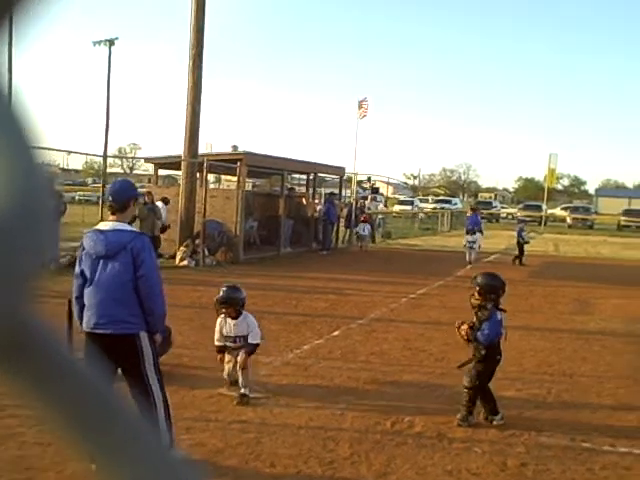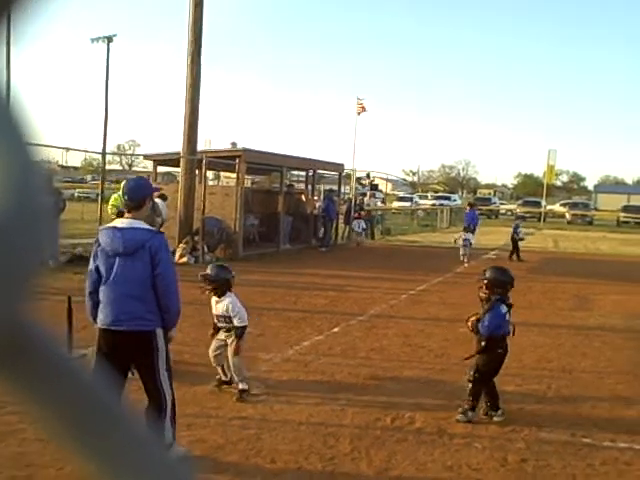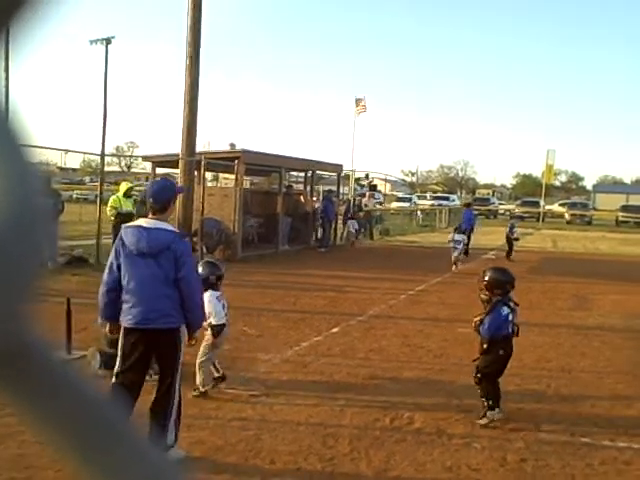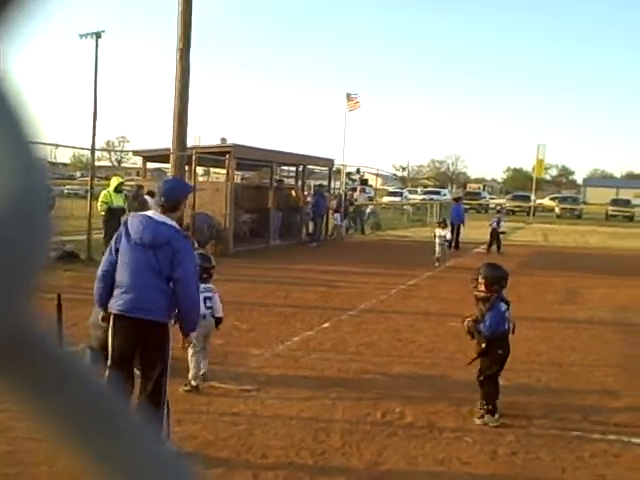
dt=0.3s
person 1, frame 1
left shoulder: (88, 241)
right shoulder: (137, 241)
left elbow: (78, 288)
right elbow: (151, 289)
left wrist: (85, 321)
right wrist: (157, 327)
left hip: (95, 329)
right hip: (131, 330)
right knee: (150, 390)
person 1, frame 2
left shoulder: (103, 237)
right shoulder: (154, 240)
left elbow: (92, 284)
right elbow: (167, 286)
left wrist: (98, 317)
right wrist: (170, 323)
left hip: (110, 325)
right hip: (147, 326)
right knee: (159, 388)
right ankle: (163, 445)
person 1, frame 3
left shoulder: (125, 236)
right shoulder: (176, 242)
left elbow: (110, 283)
right elbow: (190, 288)
left wrist: (110, 317)
right wrist: (194, 324)
left hip: (132, 324)
right hip: (168, 325)
left knee: (123, 384)
right knee: (168, 388)
right ankle: (161, 447)
person 1, frame 4
left shoulder: (129, 225)
right shoulder: (179, 241)
left elbow: (106, 268)
right elbow: (186, 288)
left wrist: (104, 303)
right wrist: (188, 326)
left hip: (121, 312)
right hip: (155, 317)
left knee: (118, 373)
right knee: (154, 381)
person 2, frame 1
left shoulder: (491, 314)
right shoulder: (483, 309)
left elbow: (486, 337)
left wrist: (469, 334)
right wrist: (467, 328)
left hip: (488, 355)
right hip: (484, 354)
left knee: (471, 382)
right knee: (480, 384)
left ankle: (466, 415)
right ankle: (493, 414)
person 2, frame 2
left shoulder: (495, 307)
right shoulder: (500, 302)
left elbow: (486, 329)
left wrist: (474, 325)
right wrist: (477, 320)
left hip: (492, 348)
right hip: (497, 347)
left knee: (476, 376)
right knee: (486, 378)
left ankle: (470, 410)
right ankle: (494, 409)
person 2, frame 3
left shoulder: (497, 308)
right shoulder: (505, 302)
left elbow: (487, 332)
left wrist: (477, 326)
right wrist: (483, 321)
left hip: (496, 349)
right hip: (504, 346)
left knee: (481, 376)
right knee: (491, 378)
left ankle: (491, 410)
right ankle: (494, 408)
person 2, frame 4
left shoulder: (494, 306)
right shoulder: (491, 301)
left elbow: (487, 329)
left wrist: (471, 326)
right wrist: (475, 321)
left hip: (494, 347)
right hip: (496, 345)
left knee: (485, 378)
right knee: (490, 377)
left ankle: (491, 414)
right ankle: (488, 405)
person 3, frame 1
left shoulder: (248, 319)
right shoulder: (221, 320)
left elbow: (254, 340)
right elbow: (219, 339)
left wrist: (246, 355)
right wrist: (220, 353)
left hip: (245, 348)
right hip: (230, 349)
left knee: (243, 365)
right knee: (228, 377)
left ankle: (244, 392)
right ankle: (236, 379)
person 3, frame 2
left shoulder: (231, 301)
right shoulder: (214, 299)
left elbow: (241, 322)
left wrist: (237, 341)
right wrist: (214, 330)
left hip: (234, 333)
right hip: (223, 331)
left knee: (233, 358)
right knee: (214, 353)
left ankle: (244, 387)
right ankle: (225, 378)
person 3, frame 3
left shoulder: (209, 297)
right shoulder: (217, 294)
left elbow: (218, 320)
left wrist: (215, 337)
left hip: (215, 332)
right hip: (215, 331)
left knee: (203, 359)
right knee: (208, 356)
left ankle: (202, 388)
right ankle: (219, 375)
person 3, frame 4
right shoulder: (212, 289)
right elbow: (218, 309)
right wrist: (217, 323)
left hip: (196, 322)
right hip: (210, 322)
left knee: (195, 352)
right knee: (203, 347)
left ankle: (194, 383)
right ankle: (203, 373)
